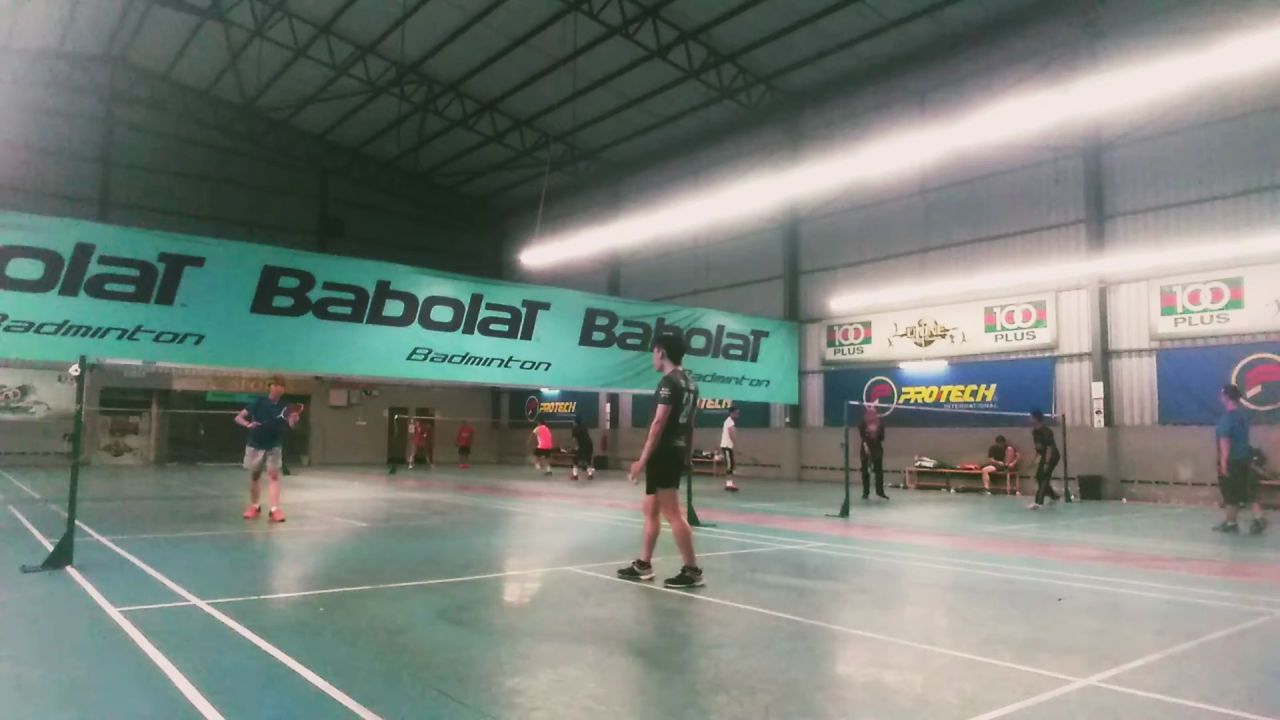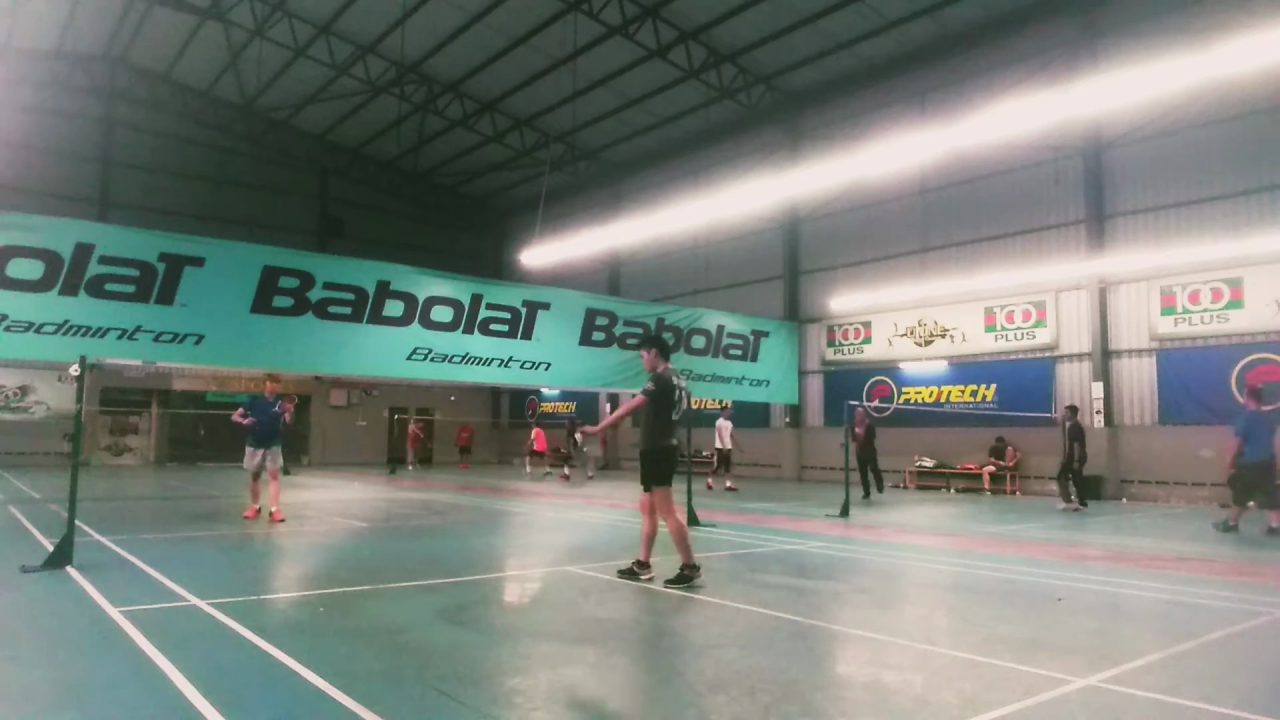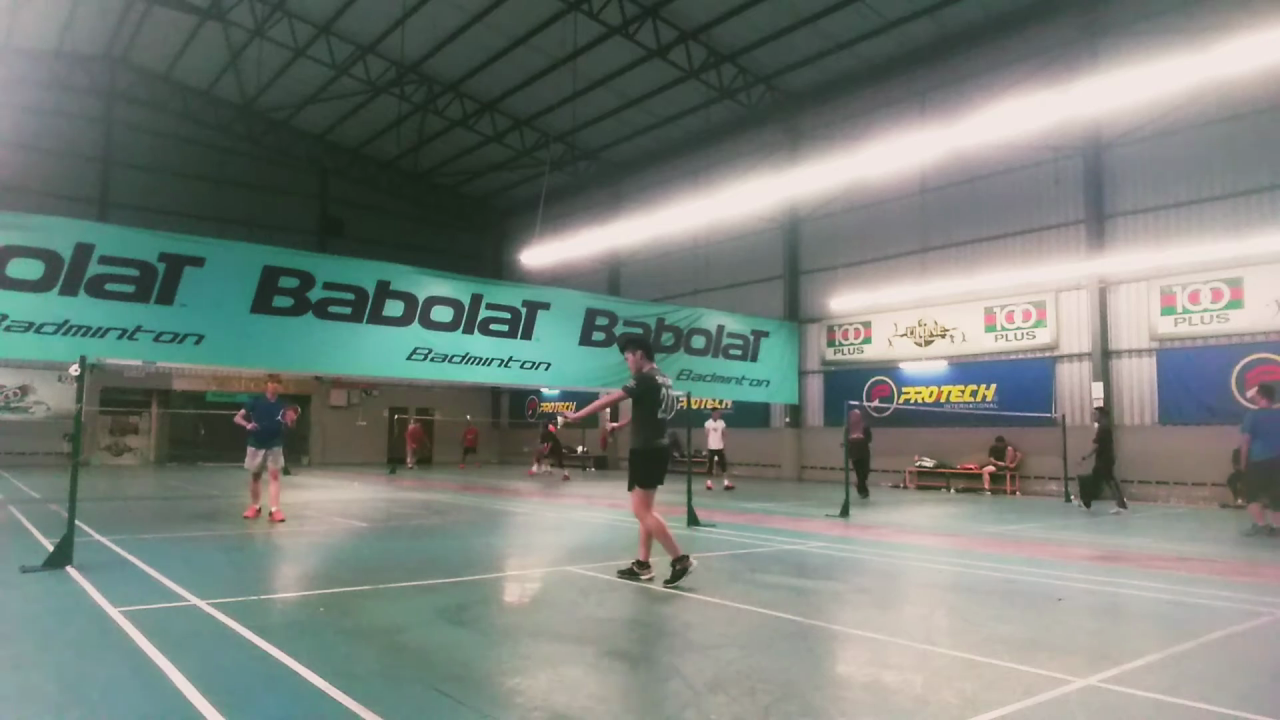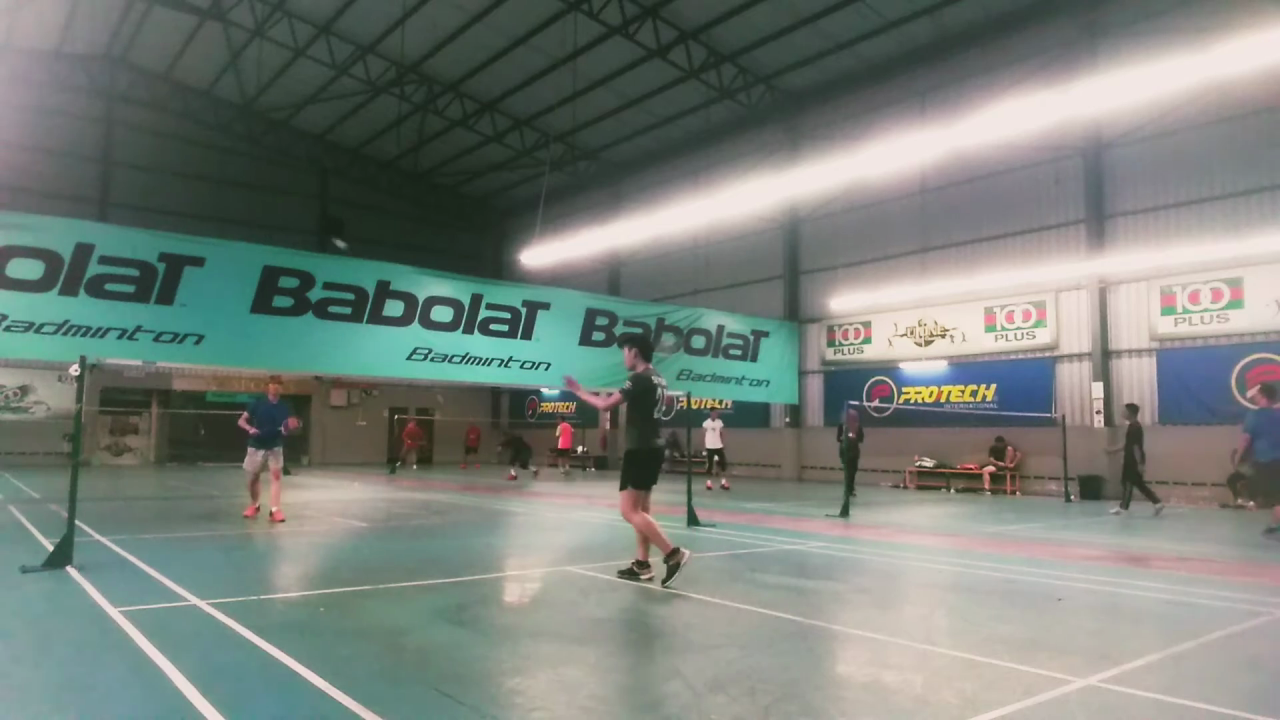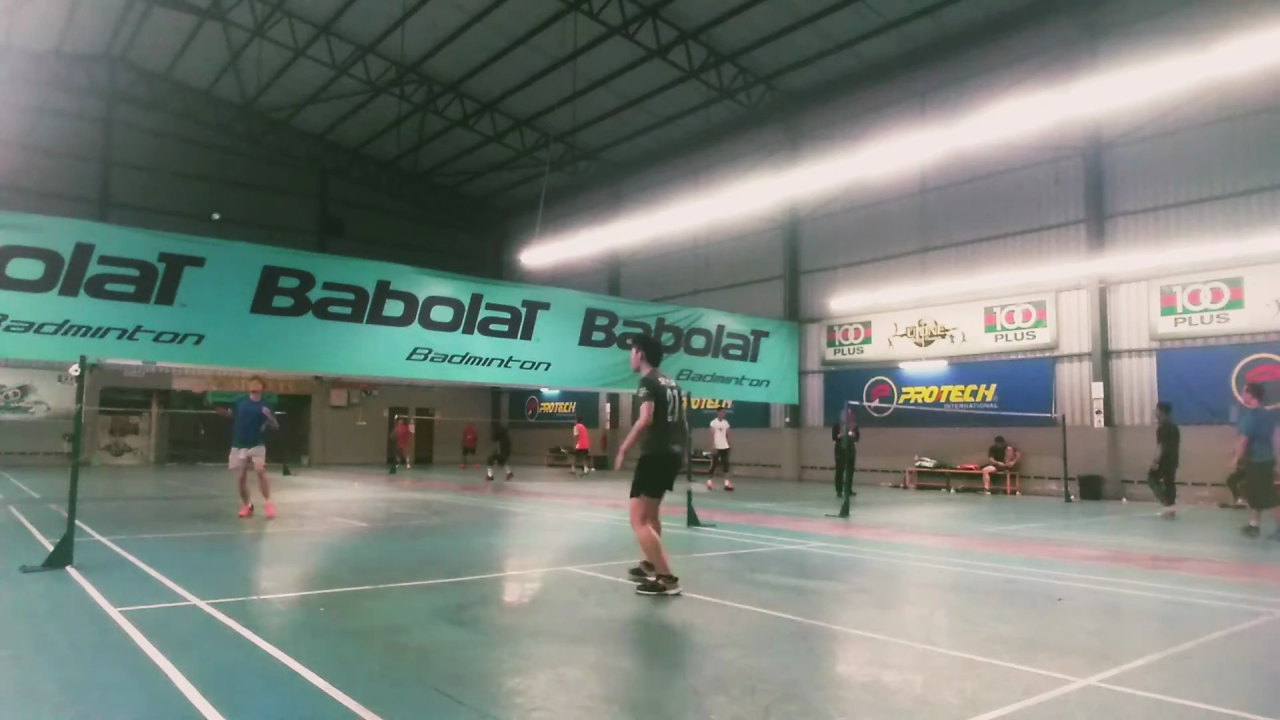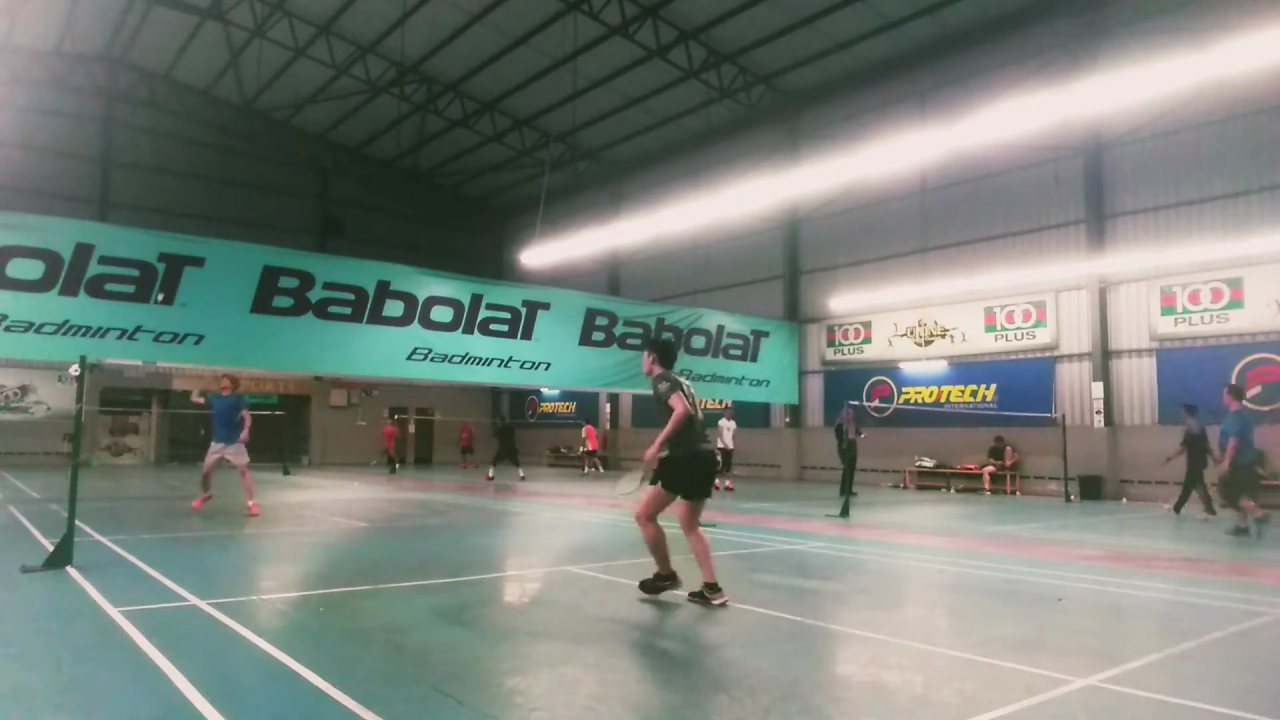
dt=0.3s
person 1, frame 1
left shoulder: (669, 382)
right shoulder: (689, 382)
left elbow: (659, 422)
right elbow: (689, 424)
left wrist: (642, 459)
right wrist: (687, 455)
left hip: (663, 454)
right hip: (675, 453)
left knee: (672, 514)
right knee: (651, 509)
left ankle: (692, 571)
right ankle: (643, 565)
person 1, frame 2
left shoulder: (661, 379)
right shoulder: (677, 379)
left elbow: (629, 408)
left wrist: (598, 428)
left hip: (657, 451)
right hip: (664, 449)
left knee: (667, 512)
right knee: (647, 508)
left ankle: (690, 567)
right ankle: (643, 565)
person 1, frame 3
left shoulder: (645, 379)
right shoulder: (663, 380)
left elbow: (609, 401)
left wrist: (577, 416)
right wrist: (622, 424)
left hip: (646, 451)
right hip: (657, 449)
left knee: (643, 511)
right knee: (643, 510)
left ankle: (680, 559)
right ankle: (642, 564)
person 1, frame 4
left shoulder: (639, 379)
right shoulder: (657, 379)
left elbow: (607, 404)
left wrist: (579, 391)
left hip: (640, 450)
right hip: (653, 449)
left knee: (630, 511)
right knee: (641, 510)
left ankle: (673, 554)
right ankle: (642, 564)
person 1, frame 5
left shoulder: (648, 382)
right shoulder: (669, 383)
left elbow: (644, 420)
right elbow: (681, 423)
left wrist: (623, 450)
right wrist: (678, 450)
left hip: (655, 456)
right hip: (671, 455)
left knee: (638, 521)
right knee: (650, 514)
left ankle: (666, 579)
right ankle: (651, 566)
person 1, frame 6
left shoulder: (662, 380)
right shoulder: (683, 382)
left elbow: (682, 410)
left wrist: (656, 444)
left hip: (684, 457)
right hip: (705, 456)
left knee: (644, 514)
right knee: (689, 524)
left ankle: (665, 574)
right ankle: (712, 588)
